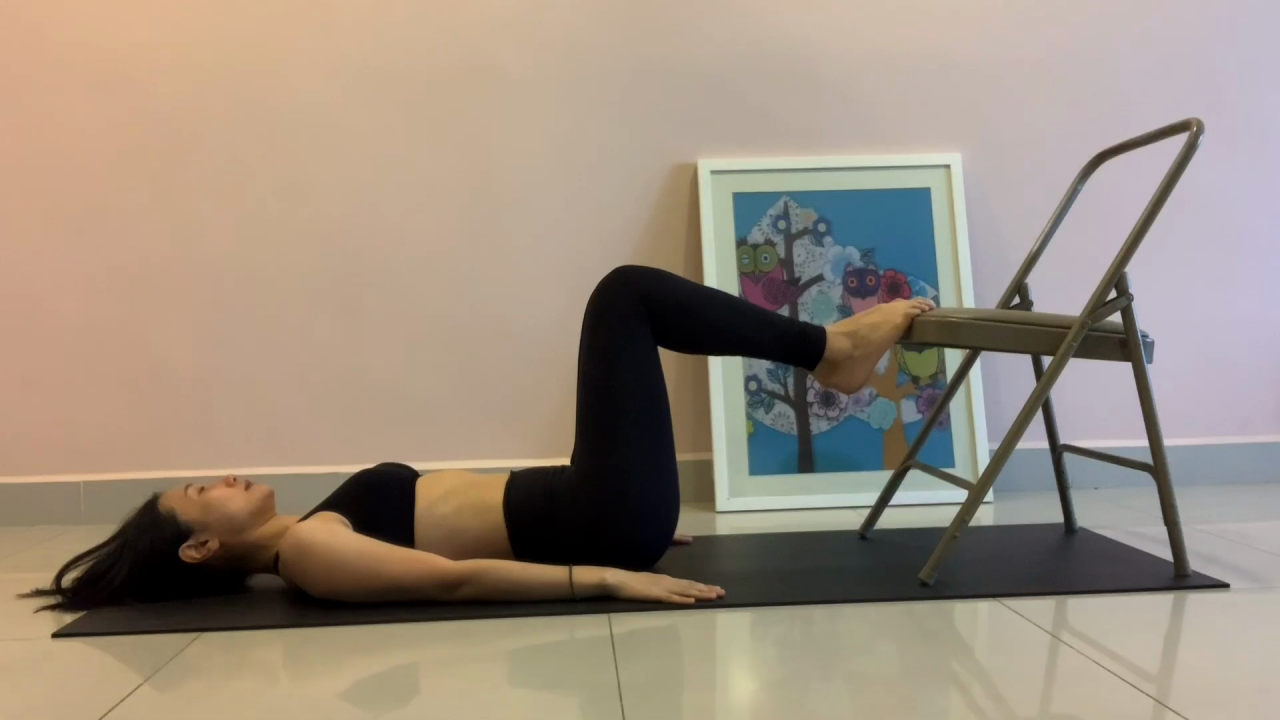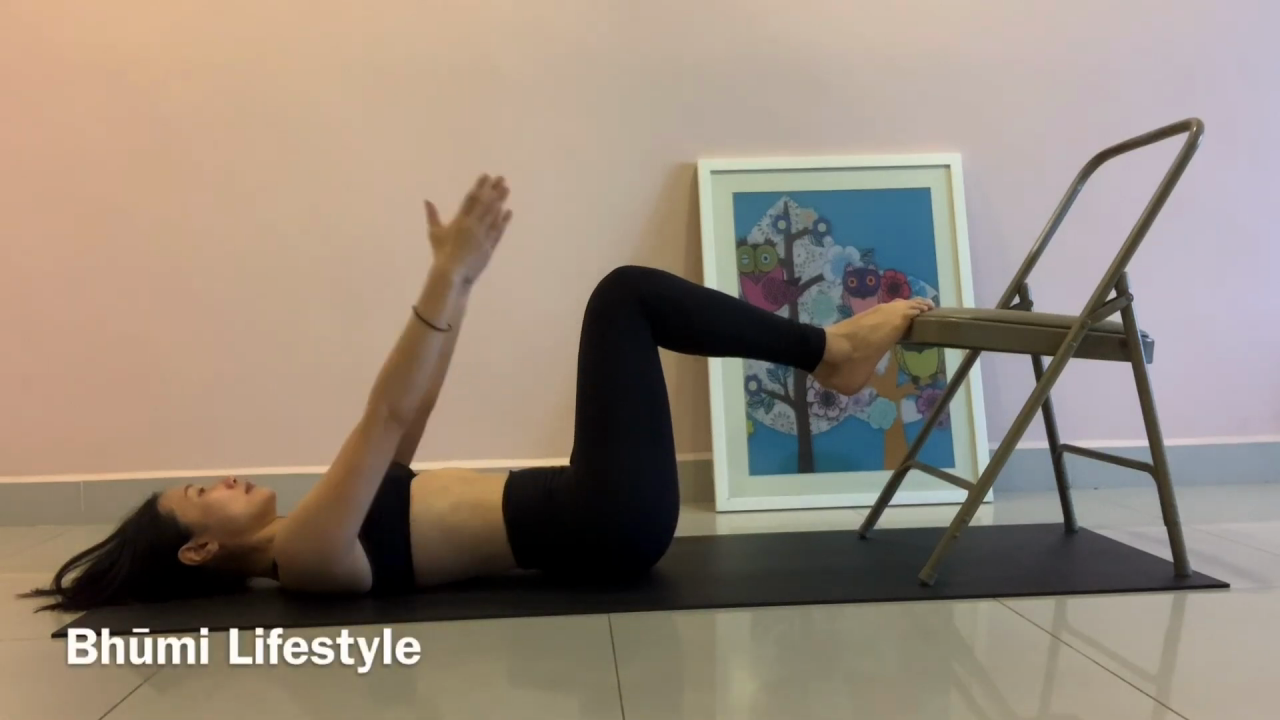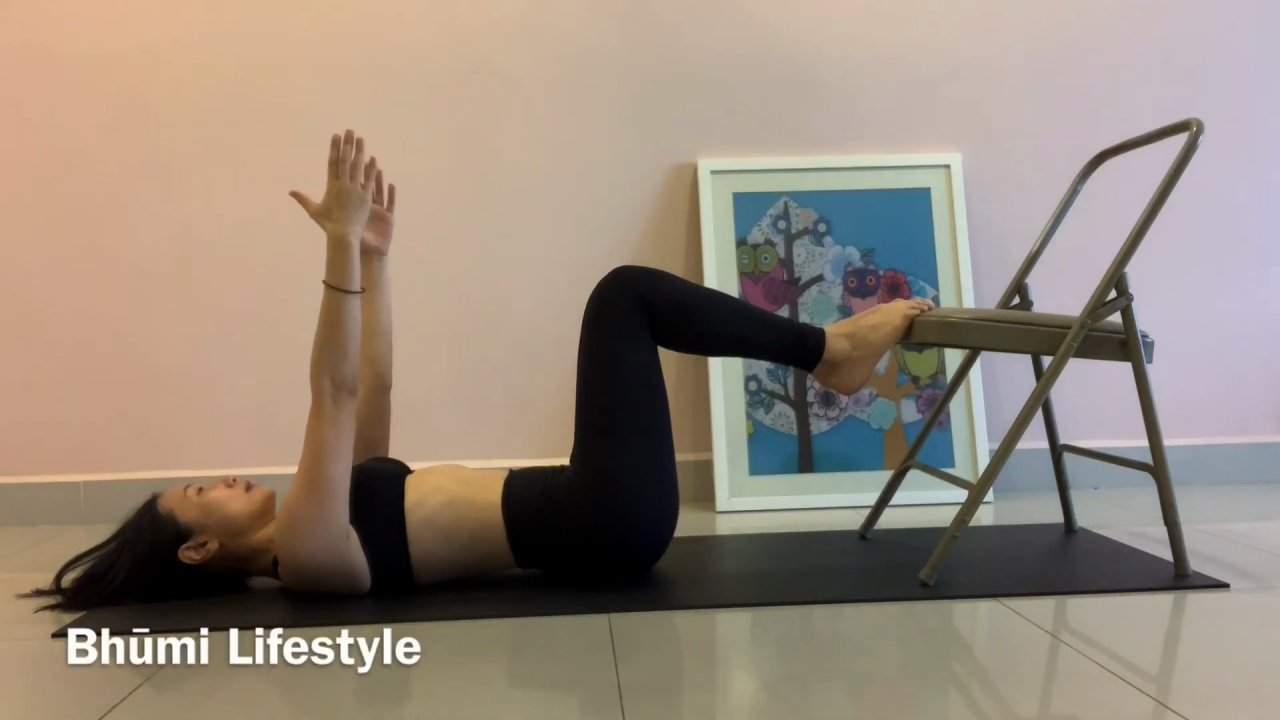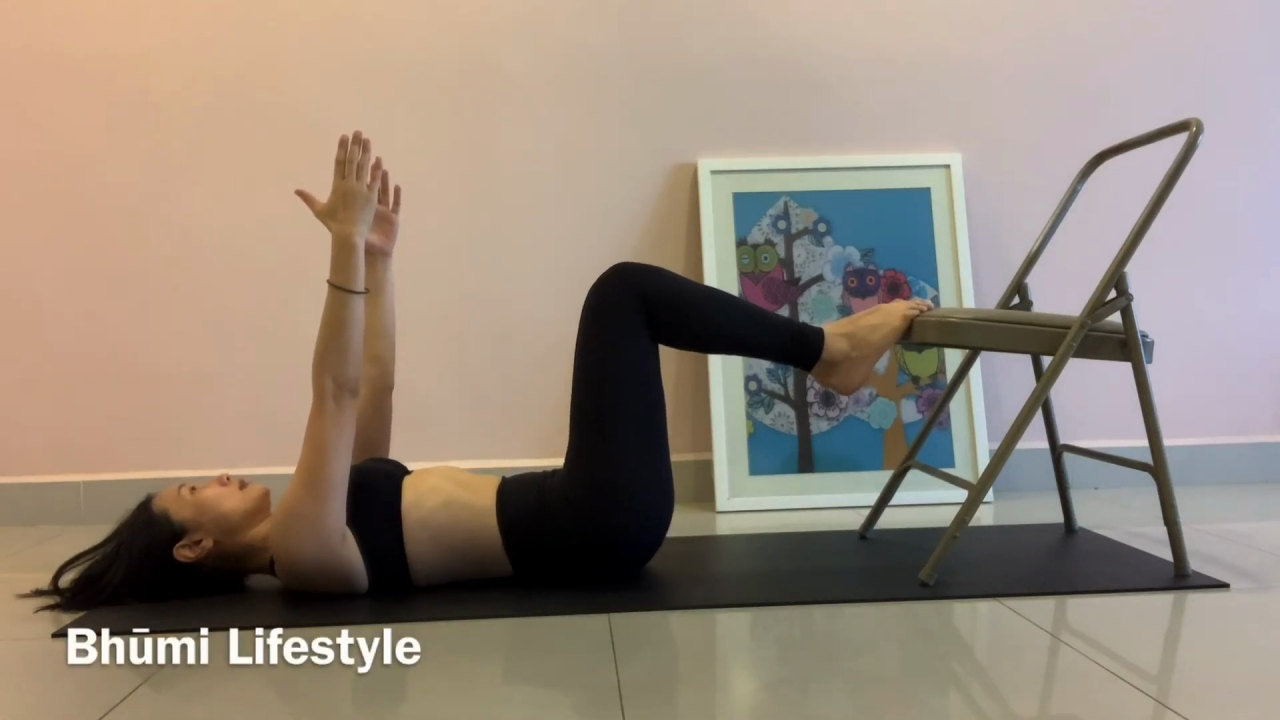
dt=1s
person 1, frame 1
left shoulder: (314, 531)
right shoulder: (306, 553)
right elbow: (451, 577)
right wrist: (604, 576)
left hip: (592, 510)
right hip: (599, 519)
left knee: (631, 298)
right knee: (623, 296)
left ankle: (826, 350)
right ankle: (828, 347)
person 1, frame 2
left shoulder: (317, 535)
right shoulder: (306, 554)
left elbow: (397, 425)
right elbow: (384, 419)
left wrist: (458, 278)
right wrist: (448, 276)
left hip: (591, 514)
right hip: (605, 523)
left knee: (627, 297)
right knee: (622, 295)
left ankle: (825, 351)
right ankle: (827, 347)
person 1, frame 3
left shoulder: (327, 526)
right shoulder: (307, 554)
left elbow: (371, 389)
right elbow: (332, 397)
left wrist: (371, 256)
right wrist: (338, 245)
left hip: (595, 517)
right hip: (605, 523)
left knee: (629, 295)
right knee: (623, 294)
left ankle: (824, 353)
right ankle: (827, 347)
person 1, frame 4
left shoulder: (321, 529)
right shoulder: (304, 552)
left elbow: (372, 385)
right elbow: (335, 393)
left wrist: (377, 256)
right wrist: (345, 245)
left hip: (586, 519)
right hip: (596, 524)
left knee: (628, 296)
right knee: (622, 290)
left ankle: (823, 349)
right ankle: (825, 347)
